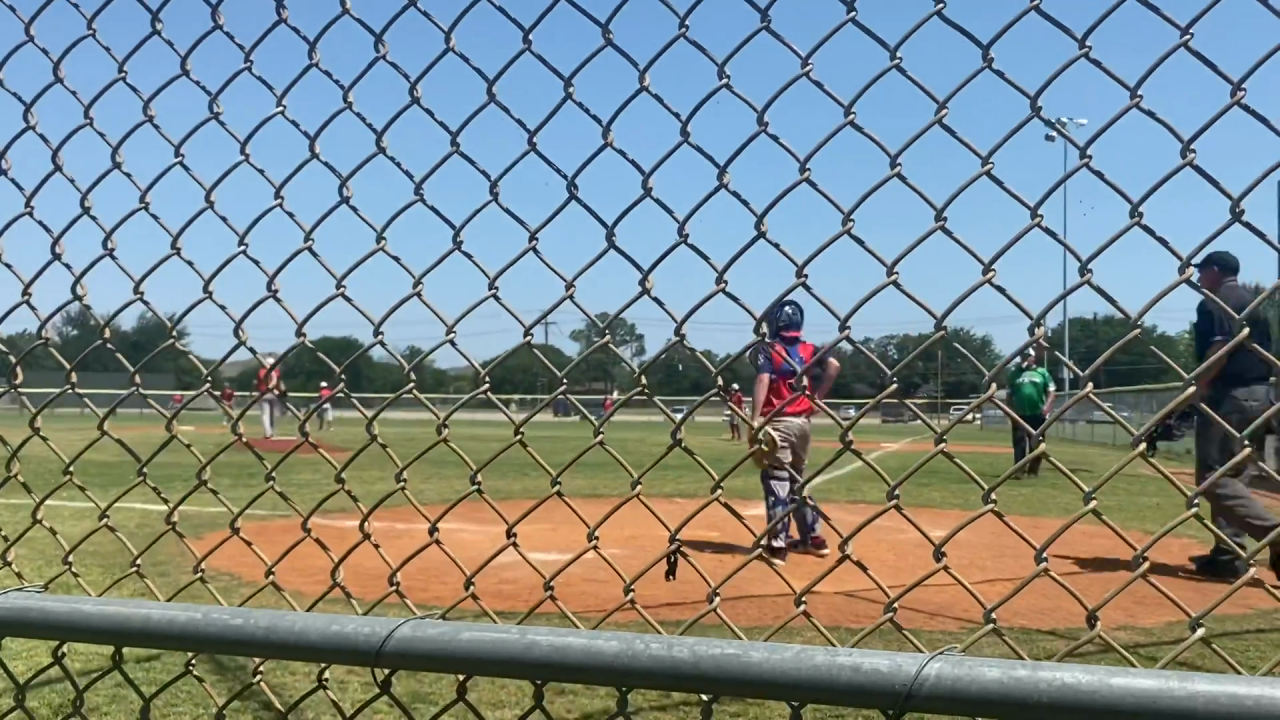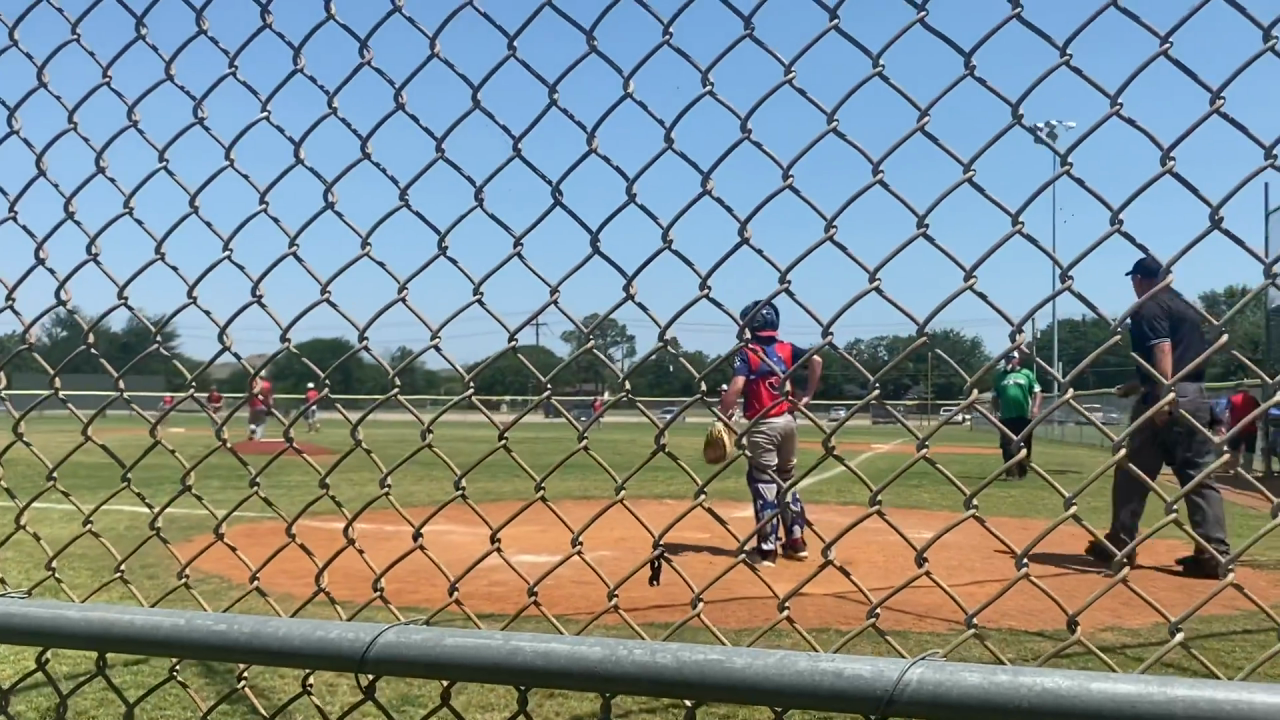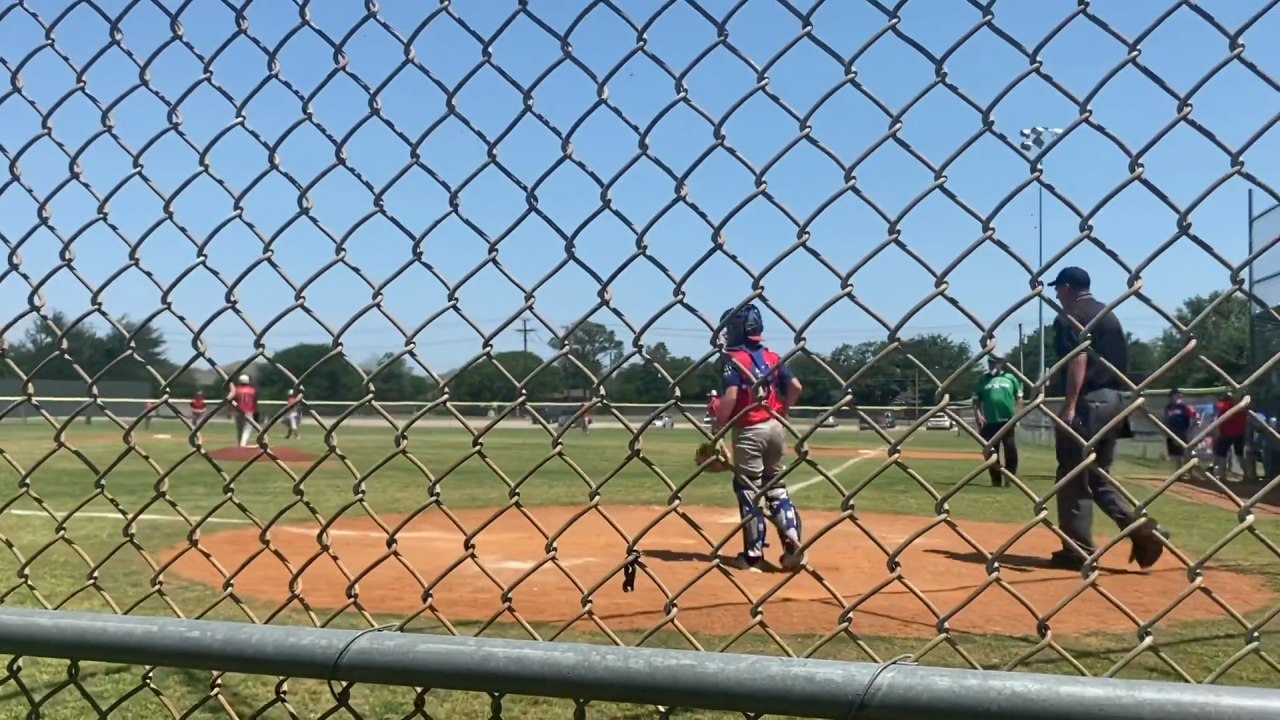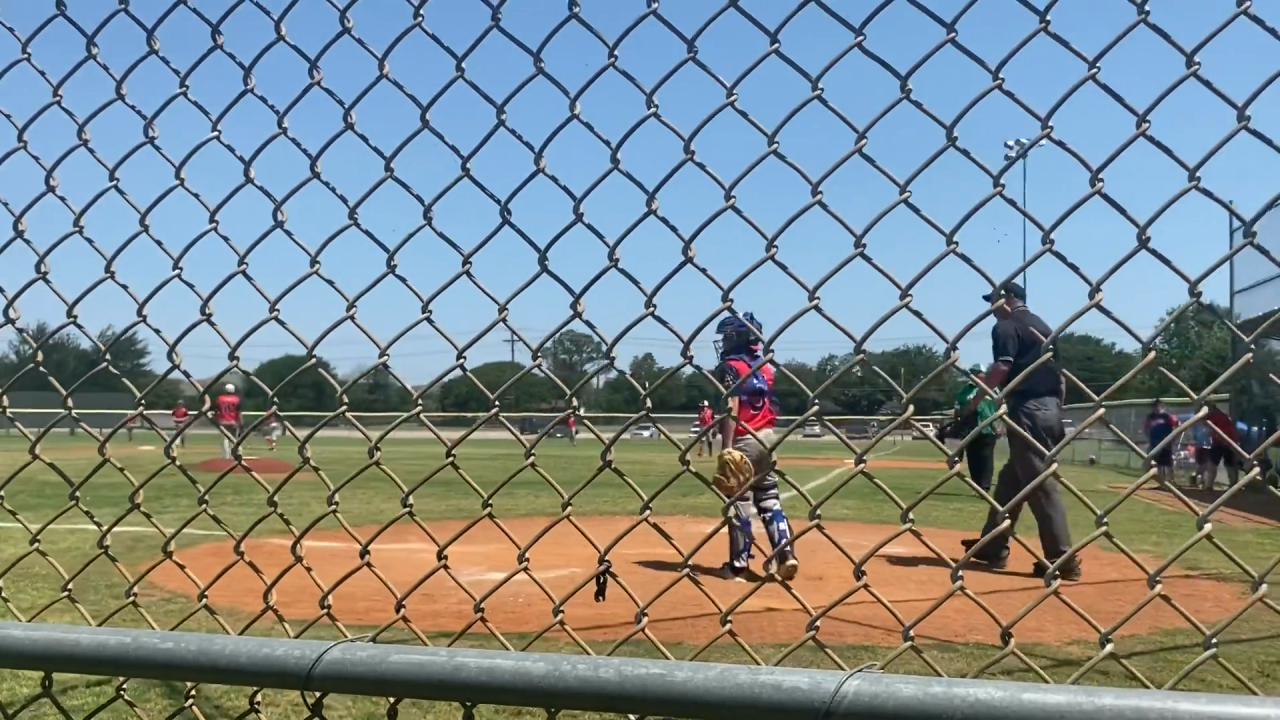
dt=0.3s
person 1, frame 1
left shoulder: (1214, 303)
right shoulder: (1251, 301)
left elbow: (1220, 350)
left wrist: (1196, 391)
left hip: (1229, 396)
left knee: (1214, 479)
right knee: (1233, 477)
right ankle: (1228, 555)
person 1, frame 2
left shoulder: (1146, 307)
right shoulder: (1184, 305)
left elbow: (1161, 349)
left wrist: (1162, 398)
right wrist: (1138, 384)
left hip: (1165, 398)
right hip: (1195, 395)
left knee: (1133, 471)
right knee: (1198, 476)
left ankle: (1118, 543)
right ankle: (1214, 553)
person 1, frame 3
left shoulder: (1069, 316)
right shoulder: (1109, 315)
left elbow: (1078, 359)
right elbow: (1119, 362)
left wrist: (1069, 406)
left hip: (1087, 402)
right hip: (1114, 401)
left knee: (1075, 478)
right knee: (1097, 479)
left ankle: (1078, 551)
right ankle: (1143, 530)
person 1, frame 4
left shoulder: (1007, 326)
right shoulder: (1041, 326)
left elbow: (1002, 368)
right elbow: (1059, 376)
left wrist: (976, 399)
right wrist: (1056, 408)
left hip: (1029, 412)
right hip: (1050, 409)
left knee: (1040, 484)
right knee: (1011, 480)
left ankle: (1063, 559)
right ankle: (993, 546)
person 2, frame 1
left shoulder: (767, 349)
right shoulder: (808, 350)
left elbow: (763, 381)
right elbow: (833, 365)
left wrist: (755, 420)
right wrist: (817, 396)
left hip: (779, 422)
right hip: (803, 421)
left knee: (777, 482)
right knee: (797, 479)
left ankle: (776, 546)
right ankle: (813, 539)
person 2, frame 2
left shoulder: (746, 352)
right shoulder: (786, 348)
left elbow: (737, 385)
right elbow: (816, 360)
left wrist: (722, 418)
right wrist: (807, 395)
left hip: (763, 425)
right hip: (788, 421)
left knee: (764, 485)
right knee: (786, 480)
left ankle: (767, 549)
right ankle: (796, 542)
person 2, frame 3
left shoulder: (732, 357)
right shoulder: (772, 357)
left elbow: (730, 396)
right elbow: (795, 387)
left wrist: (716, 431)
right wrist: (781, 414)
left hip: (748, 431)
right hip: (775, 427)
left knee: (749, 492)
right knee: (776, 488)
left ankle: (753, 555)
right ankle: (792, 543)
person 2, frame 4
left shoulder: (730, 366)
right shoulder: (766, 369)
left elbow: (732, 406)
right elbow: (774, 407)
left wrist: (727, 445)
left hip: (743, 440)
right hip: (767, 437)
left knee: (739, 502)
right knee: (768, 497)
left ankle: (738, 565)
right ankle: (785, 553)
